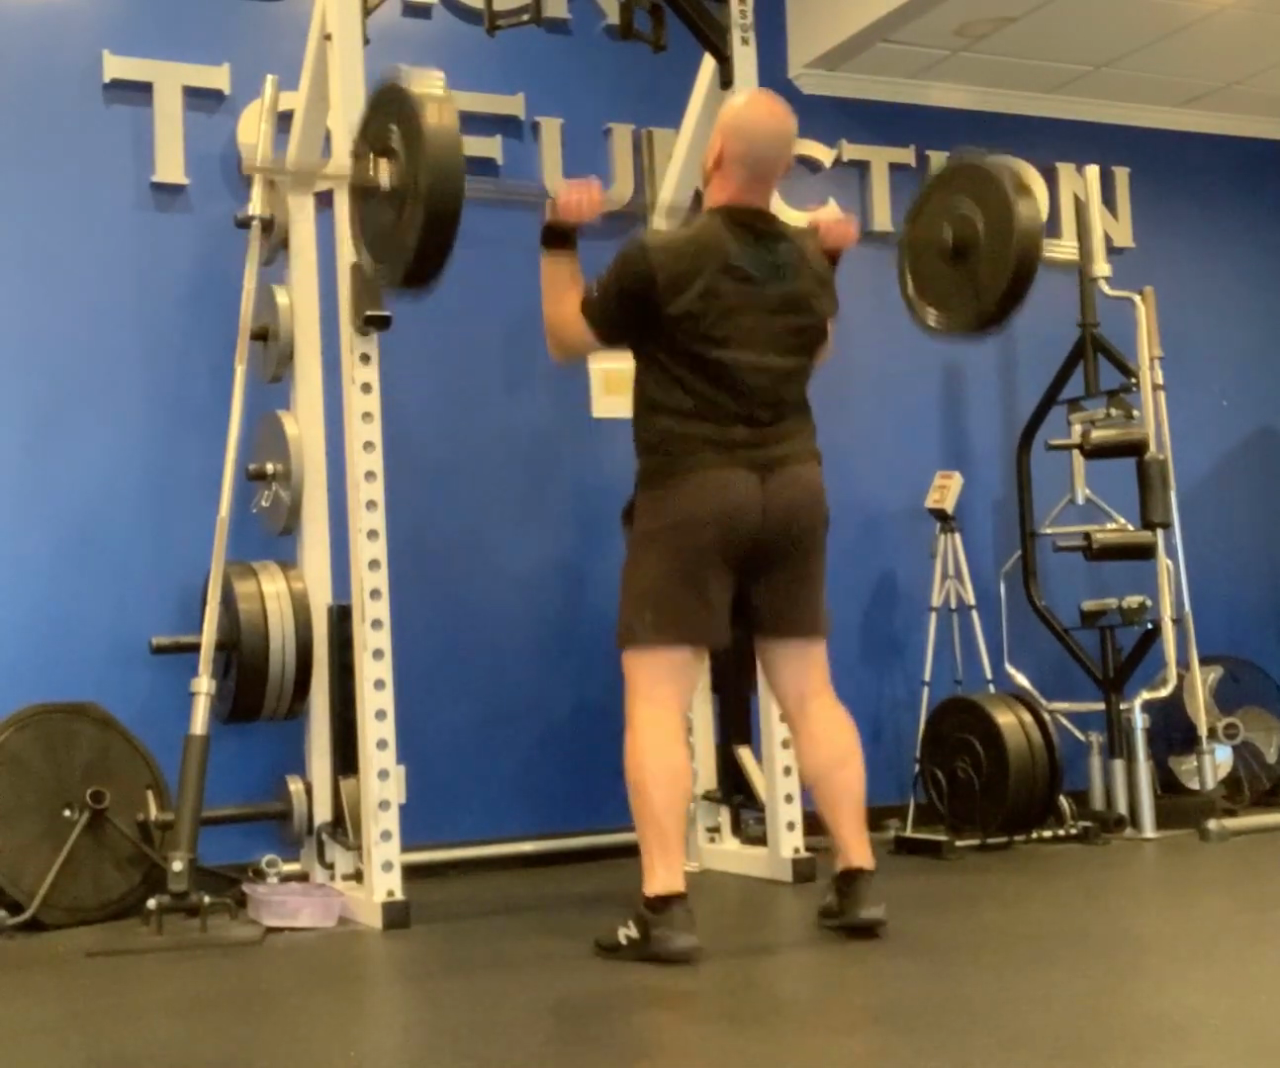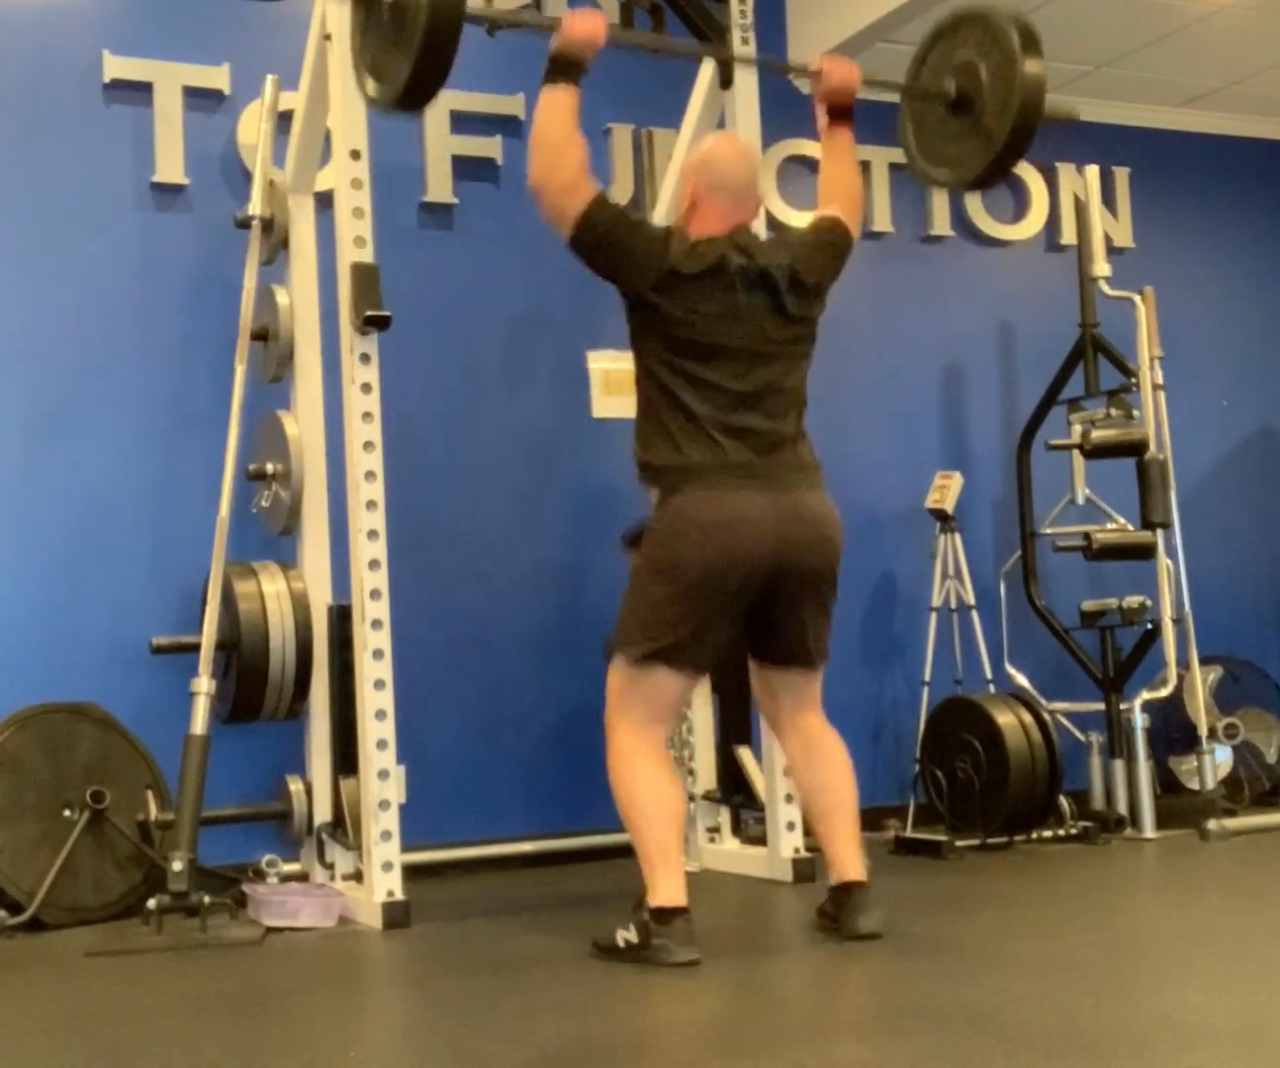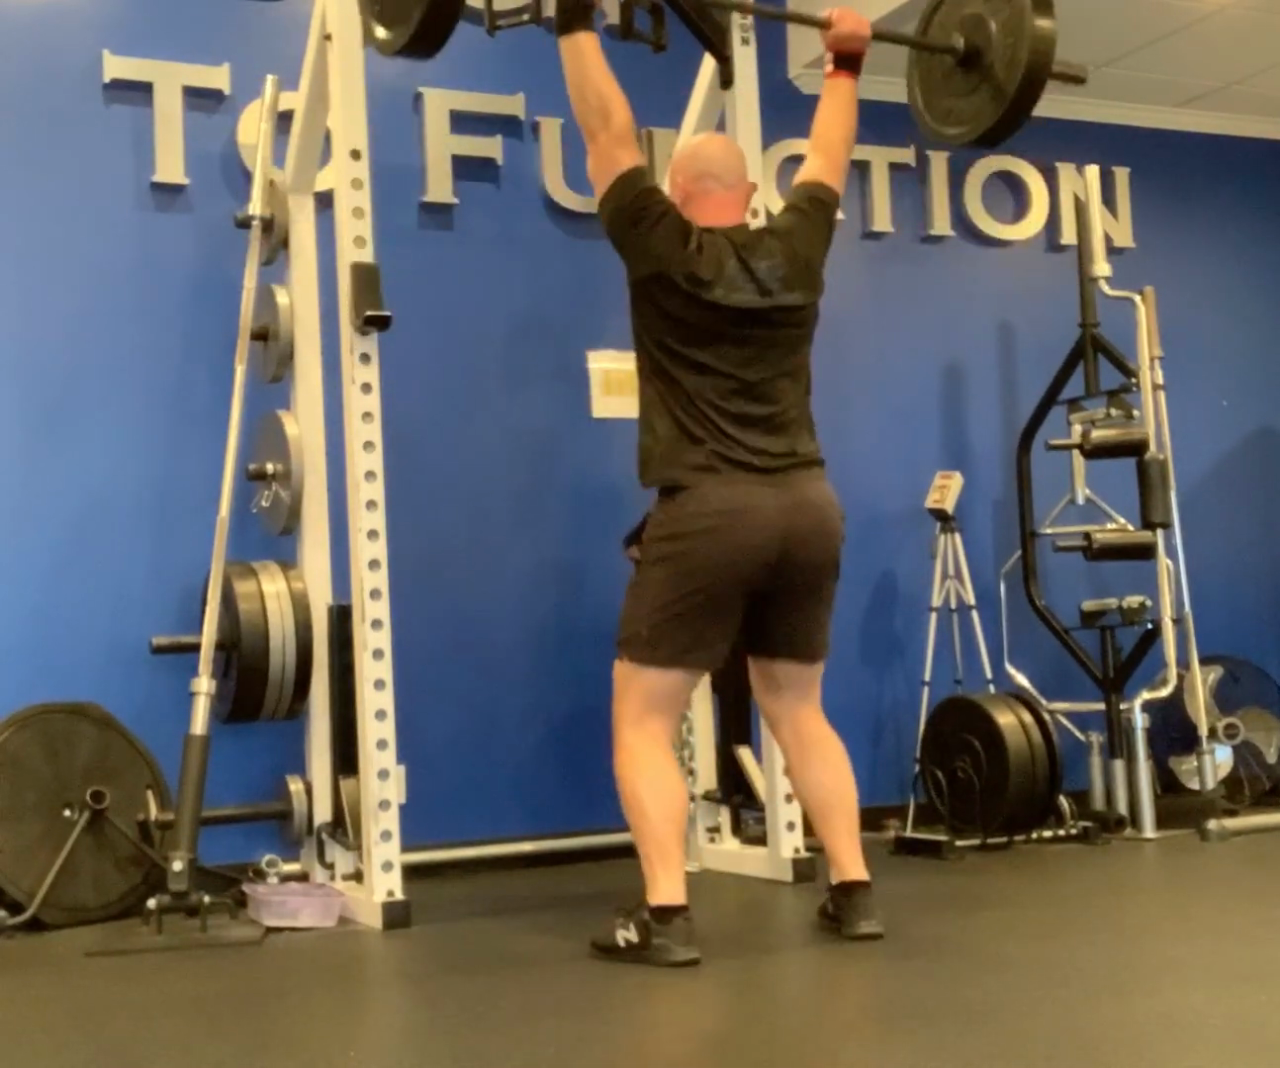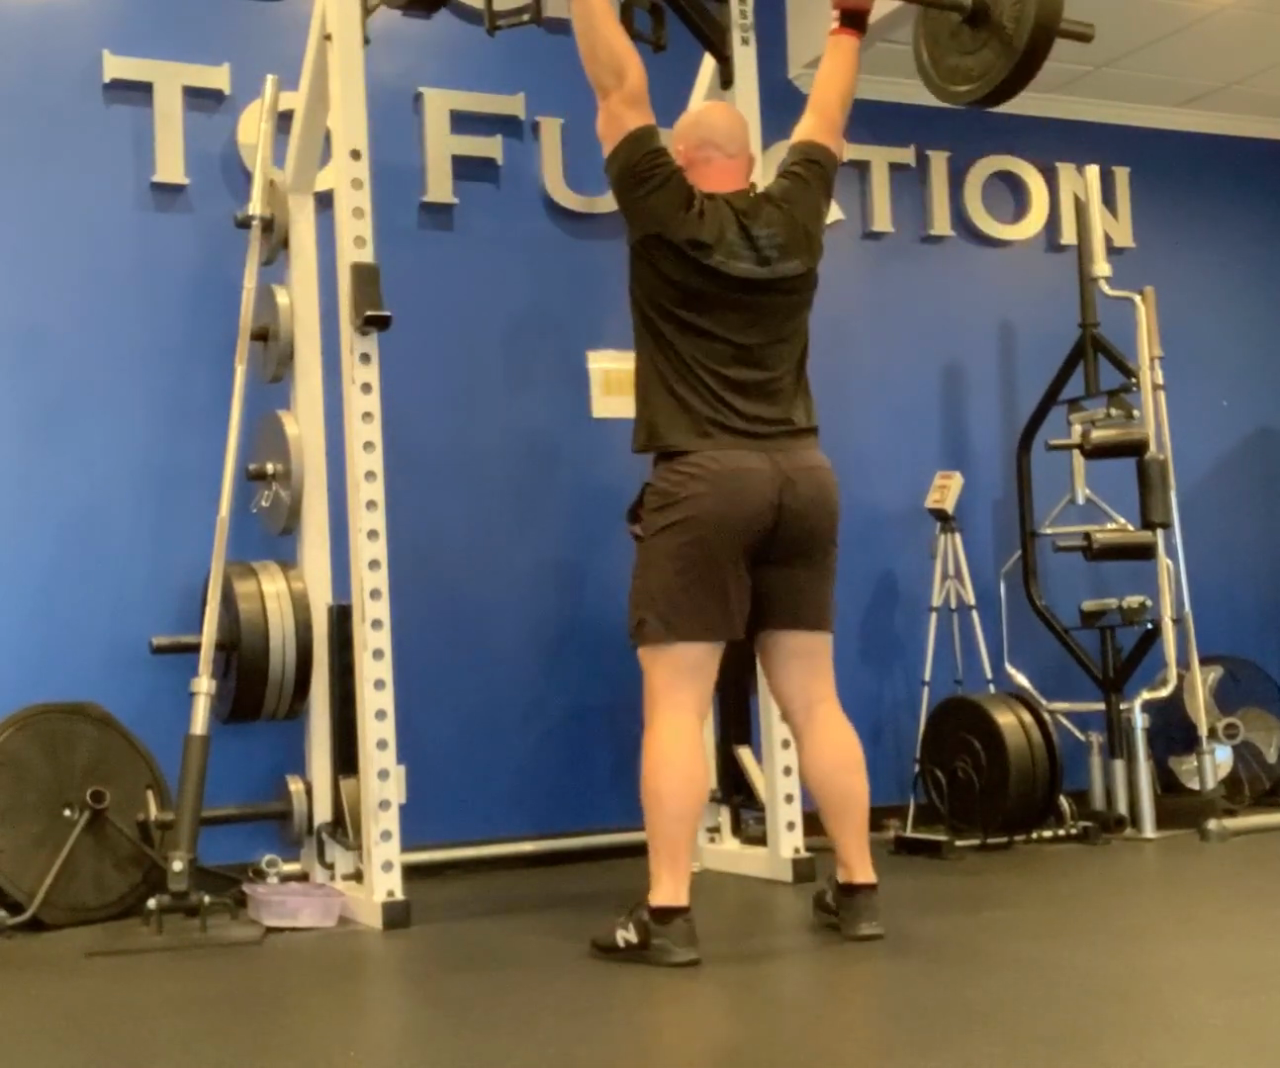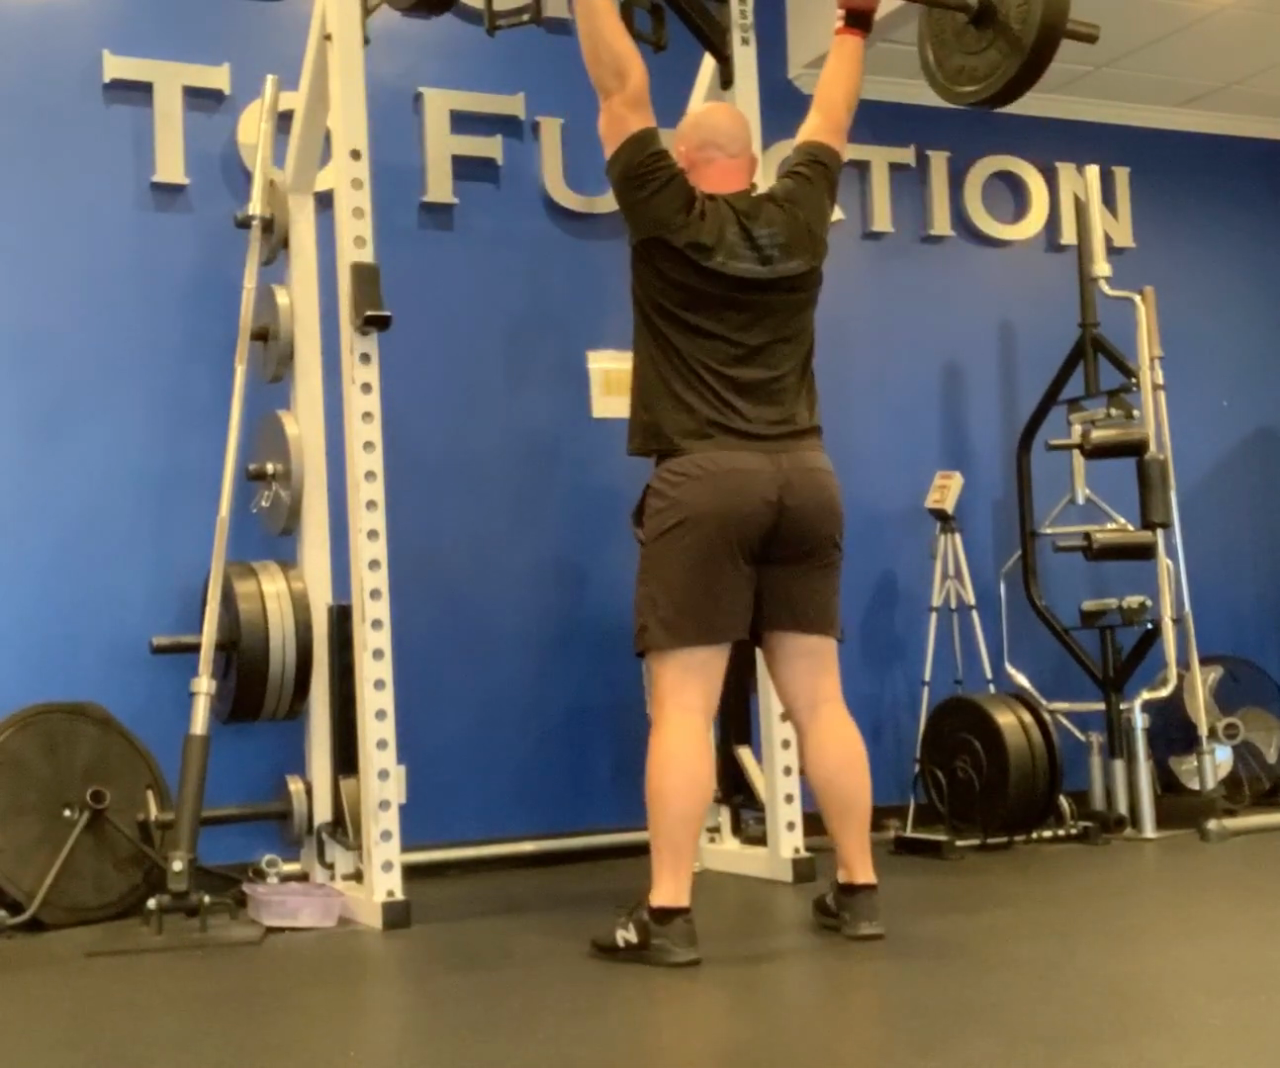
dt=0.2s
person 1, frame 1
left shoulder: (665, 259)
right shoulder: (810, 263)
left elbow: (567, 338)
left wrist: (561, 239)
left hip: (694, 493)
right hip: (794, 488)
left knee: (659, 702)
right knee: (808, 693)
left ankle: (666, 909)
right ankle: (858, 876)
person 1, frame 2
left shoulder: (661, 263)
right shoulder: (800, 267)
left elbow: (558, 187)
right elbow: (846, 211)
right wrist: (840, 120)
left hip: (708, 522)
right hip: (808, 521)
left knee: (635, 729)
right knee: (797, 717)
left ankle: (666, 915)
right ankle: (852, 890)
person 1, frame 3
left shoulder: (665, 252)
right shoulder: (798, 252)
left elbow: (606, 134)
right elbow: (829, 157)
left hip: (709, 515)
right hip: (809, 509)
left knee: (642, 722)
right knee: (798, 715)
left ankle: (665, 915)
right ankle: (854, 889)
person 1, frame 4
left shoulder: (667, 215)
right shoulder: (795, 216)
left elbow: (619, 91)
right elbow: (827, 117)
left hip: (704, 481)
right hip: (802, 476)
left knee: (675, 703)
right knee: (812, 699)
left ankle: (667, 916)
right ankle: (858, 889)
person 1, frame 5
left shoulder: (668, 214)
right shoulder: (798, 217)
left elbow: (622, 95)
right elbow: (830, 117)
left hip: (705, 482)
right hip: (804, 478)
left knee: (683, 705)
right knee: (817, 698)
left ankle: (668, 916)
right ankle: (859, 889)
